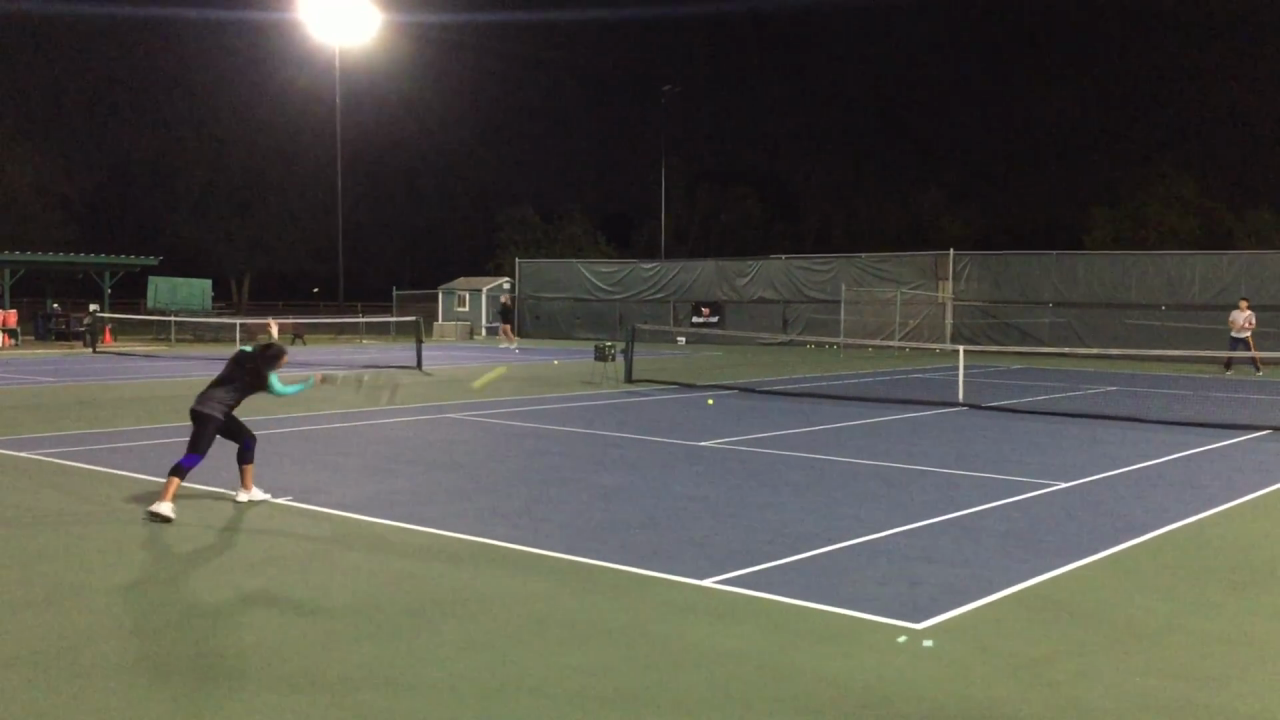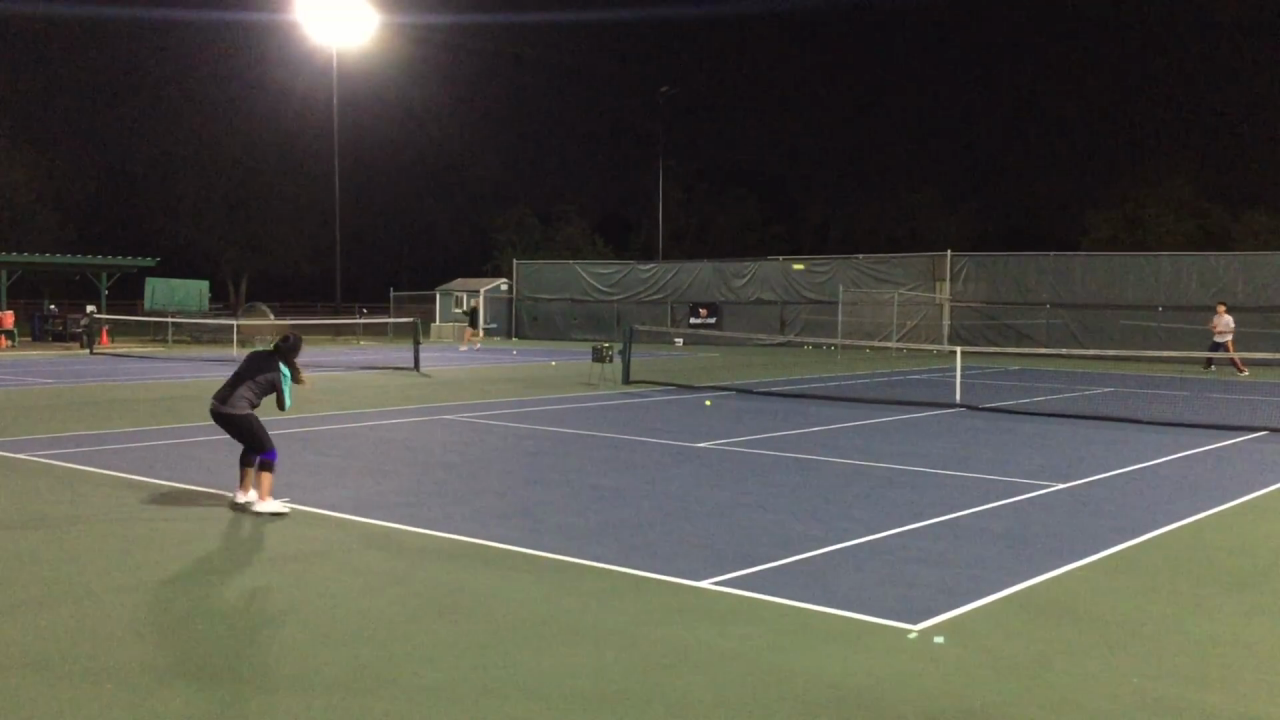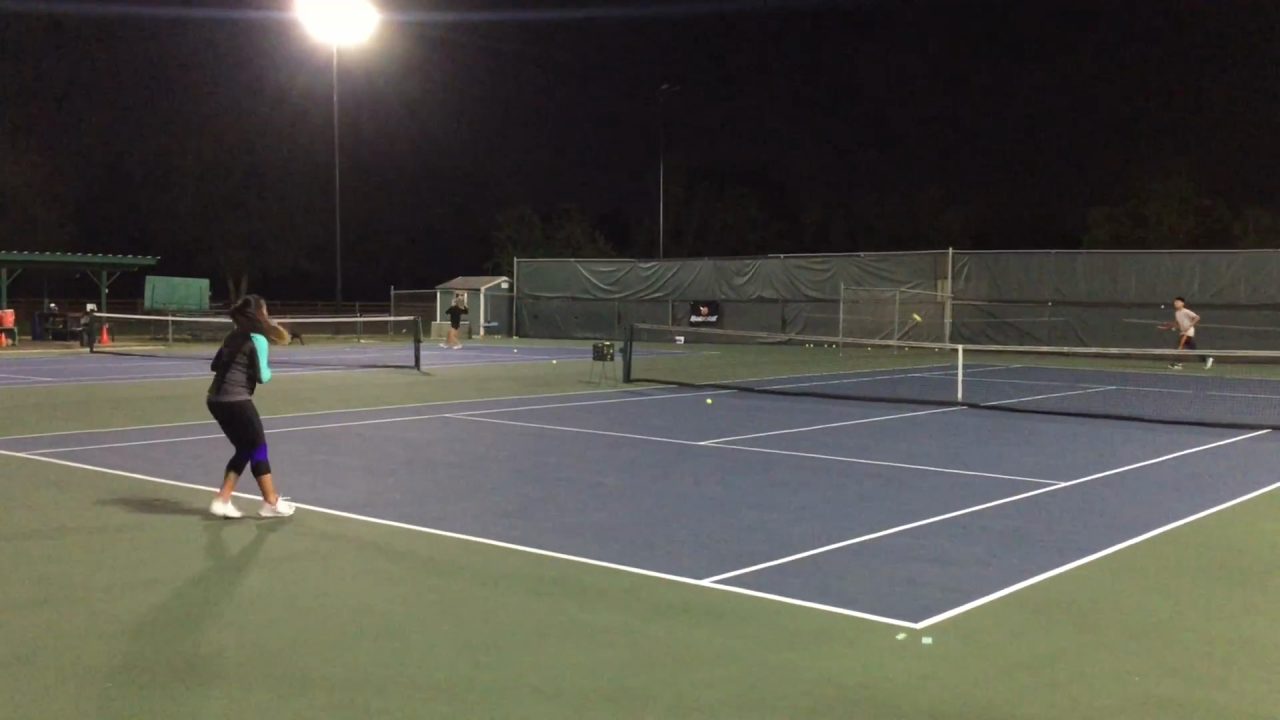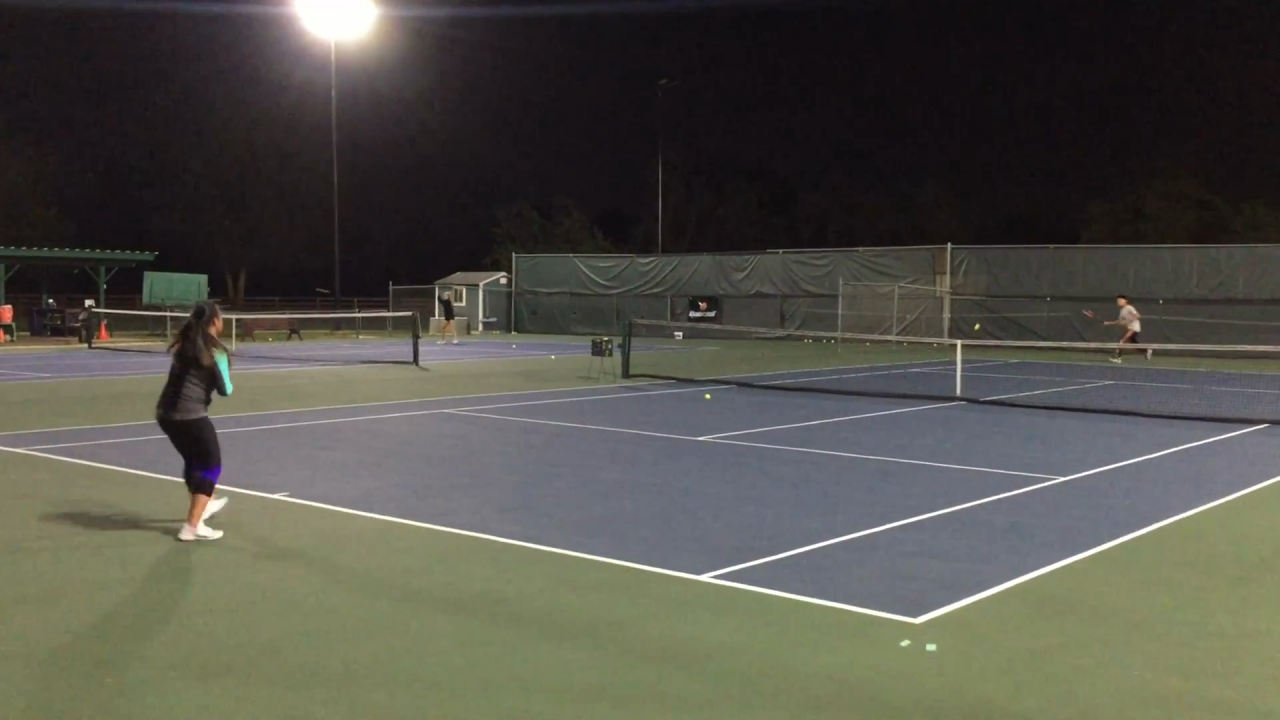
dt=0.4s
person 1, frame 1
left shoulder: (245, 353)
right shoulder: (264, 375)
right elbow: (282, 391)
left wrist: (274, 339)
right wrist: (310, 382)
left hip: (214, 409)
right hip: (208, 412)
left knee: (247, 440)
right knee: (193, 456)
left ankle: (247, 490)
right ankle: (163, 504)
person 1, frame 2
left shoulder: (255, 356)
right shoulder: (282, 372)
right elbow: (284, 406)
left hip: (219, 407)
right hip: (237, 411)
left knee: (254, 445)
right knee: (268, 453)
left ankle: (244, 492)
right ankle: (263, 501)
person 1, frame 3
left shoulder: (232, 337)
right shoulder: (258, 339)
left elbow: (215, 366)
right elbow: (262, 376)
right wrist: (267, 372)
left hip: (216, 399)
right hip: (236, 399)
left knee: (244, 449)
right knee: (258, 449)
left ankle: (222, 502)
right ankle: (271, 503)
person 1, frame 4
left shoulder: (184, 347)
right shoulder: (215, 352)
right elbow: (225, 390)
right wrist: (226, 381)
left hip: (165, 413)
right hip: (191, 415)
left knee: (194, 460)
right knee: (212, 466)
left ankle: (202, 505)
right ankle: (192, 526)
